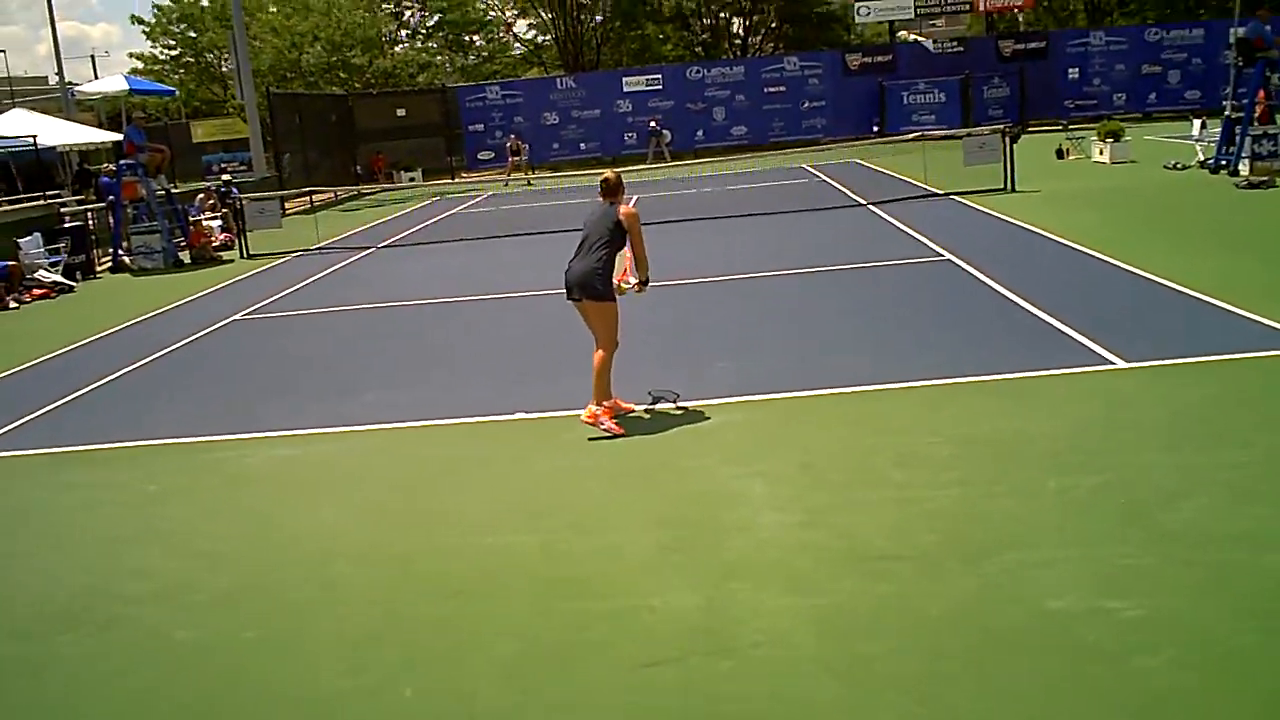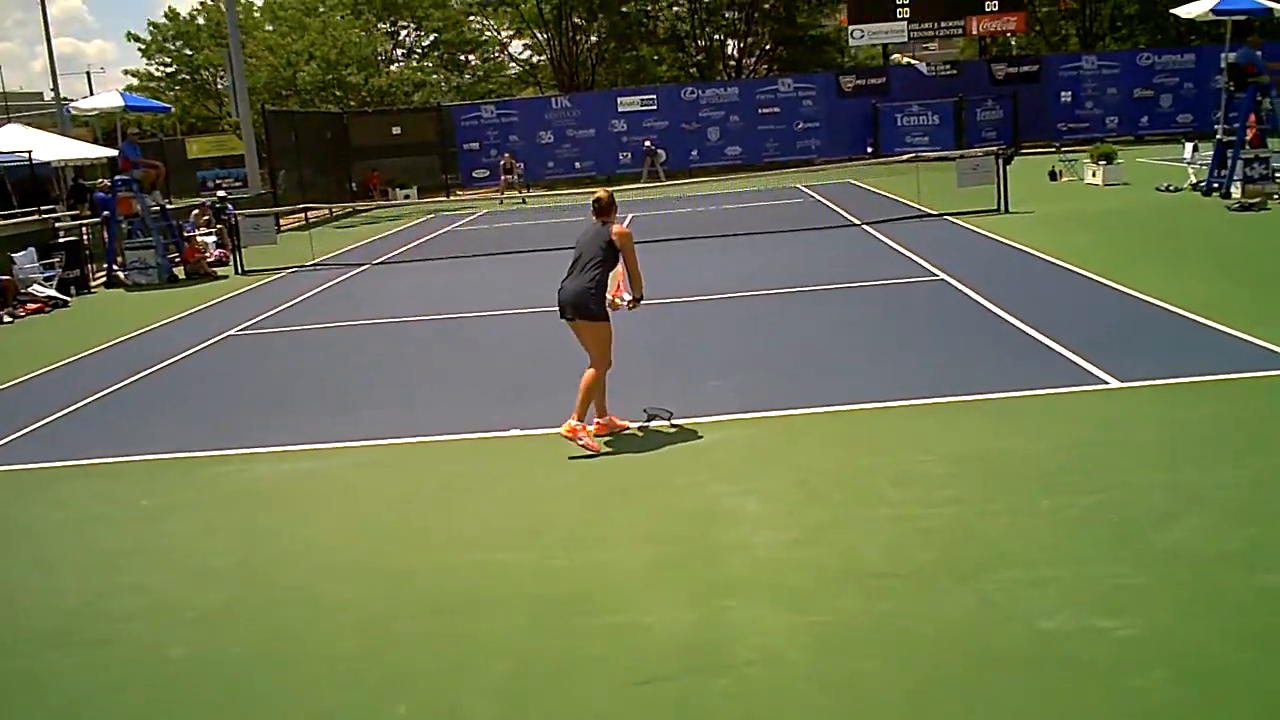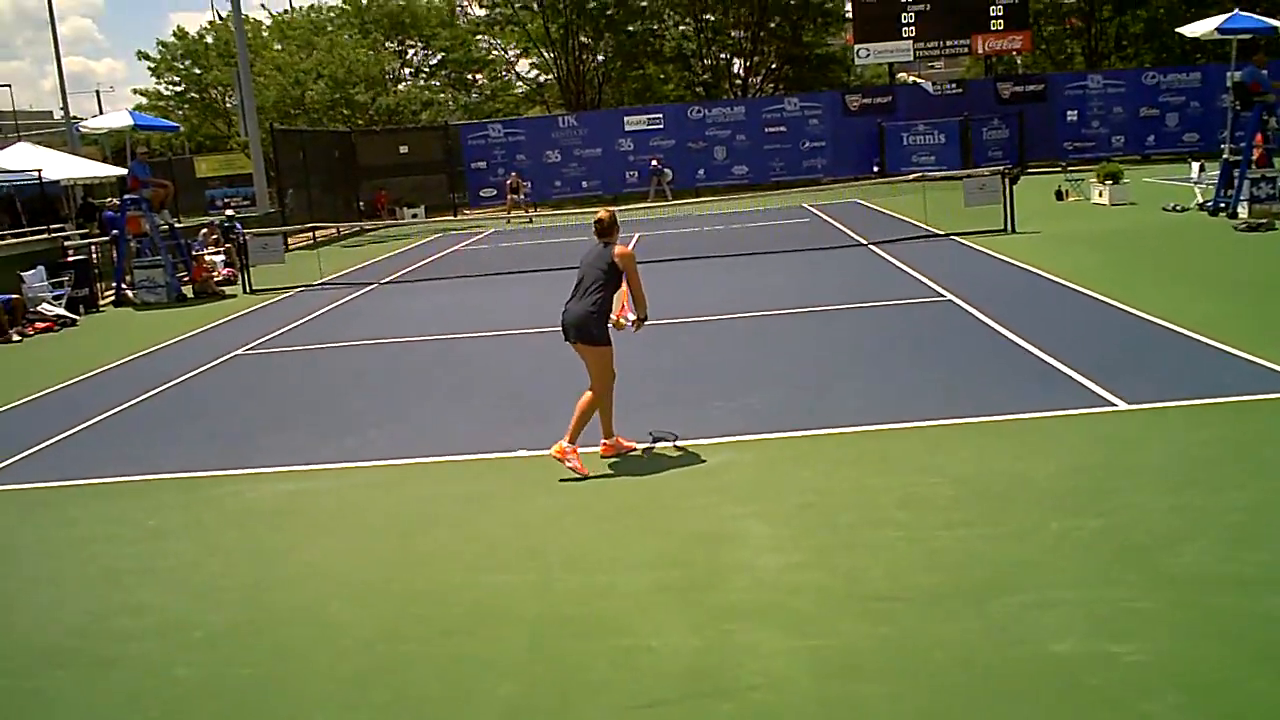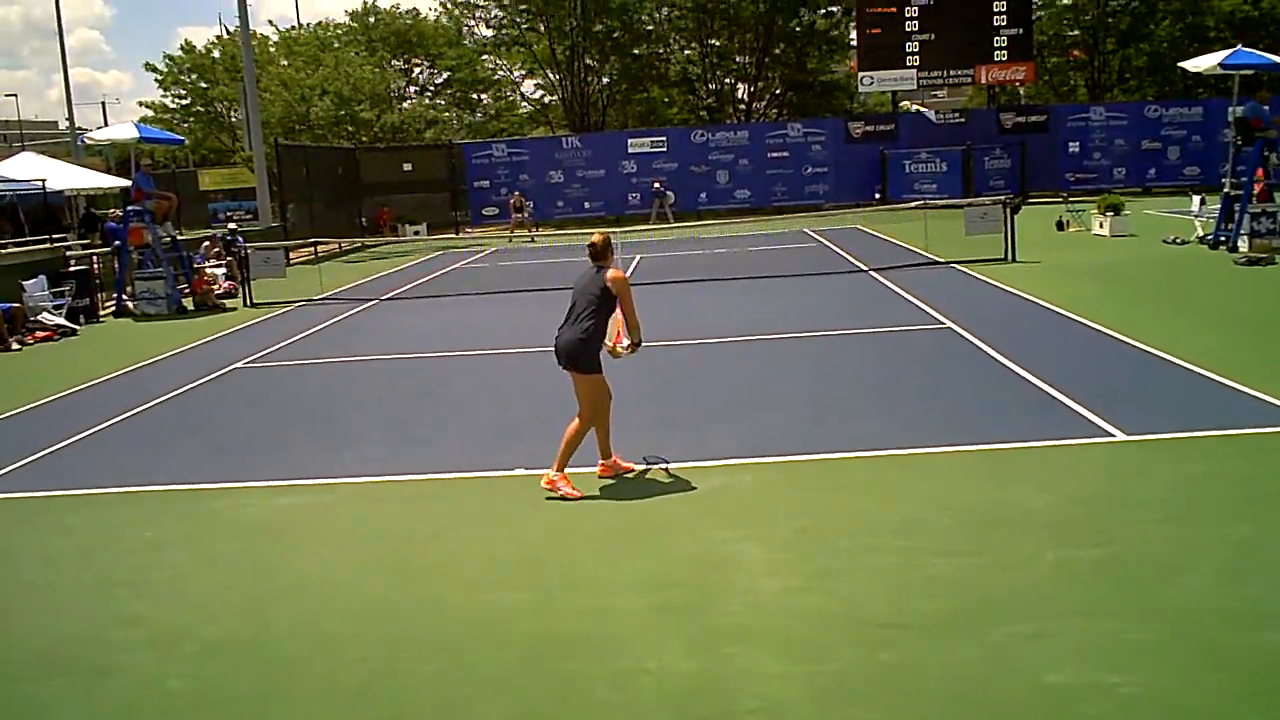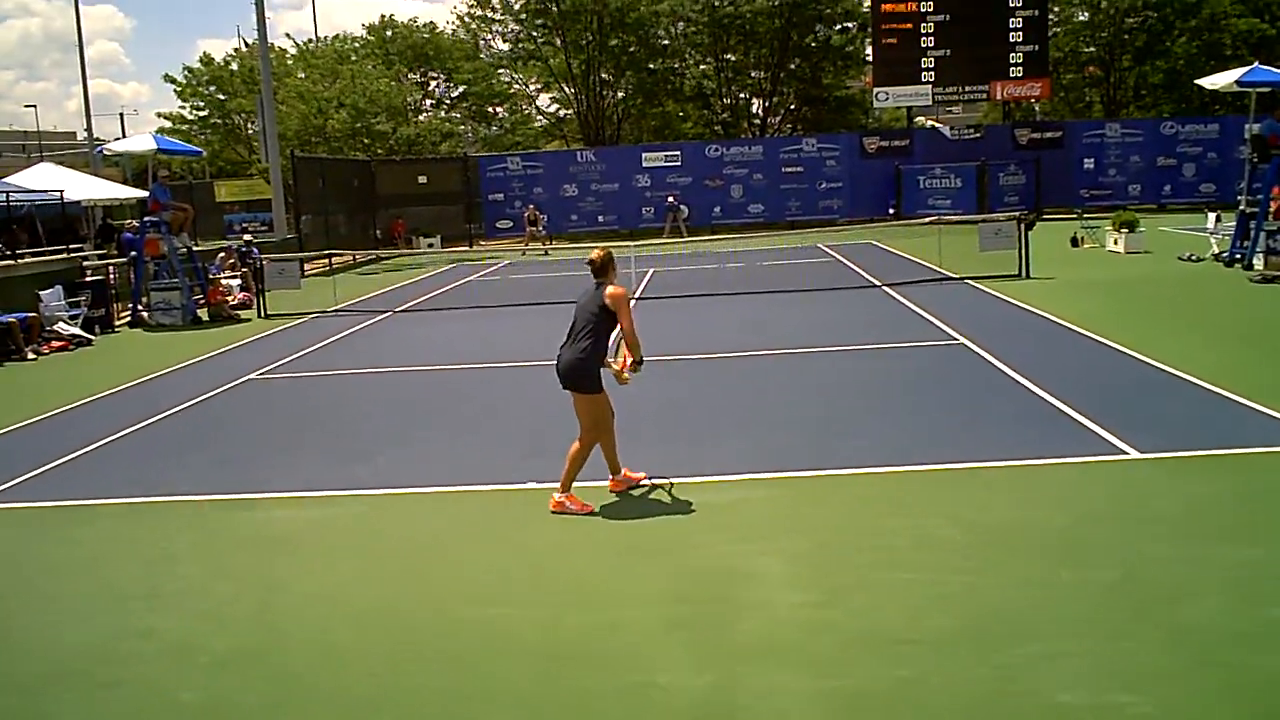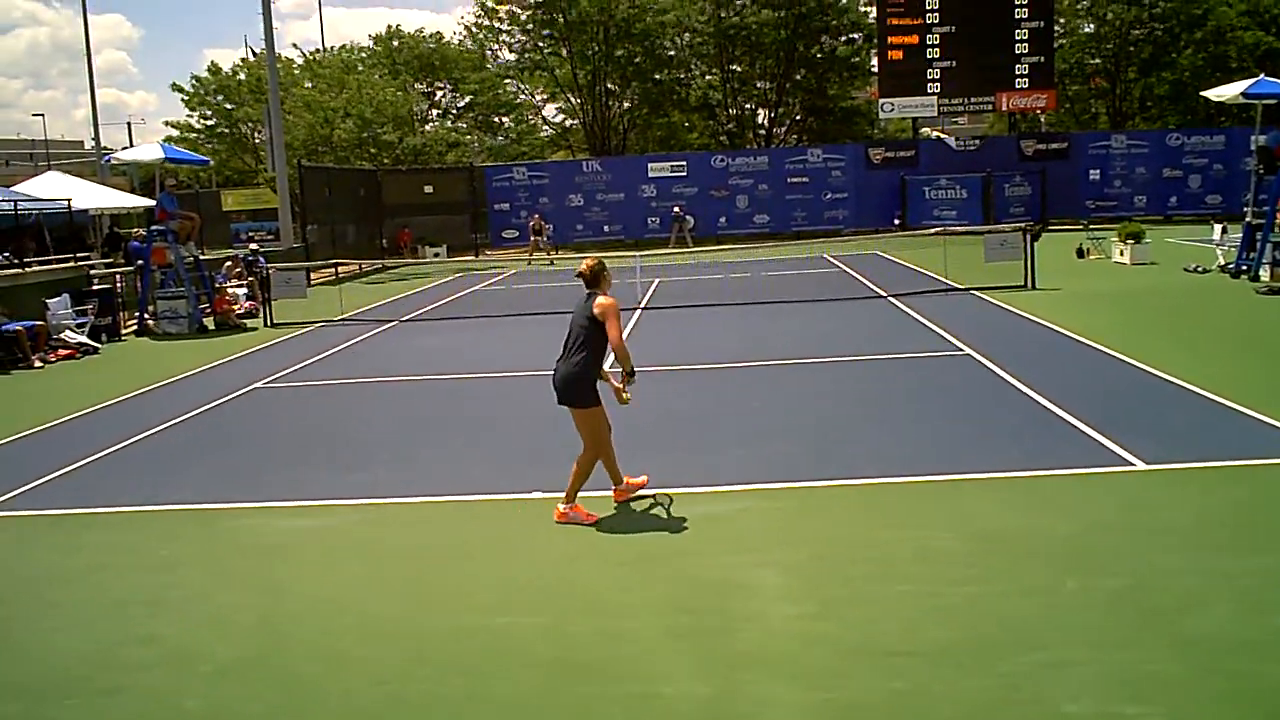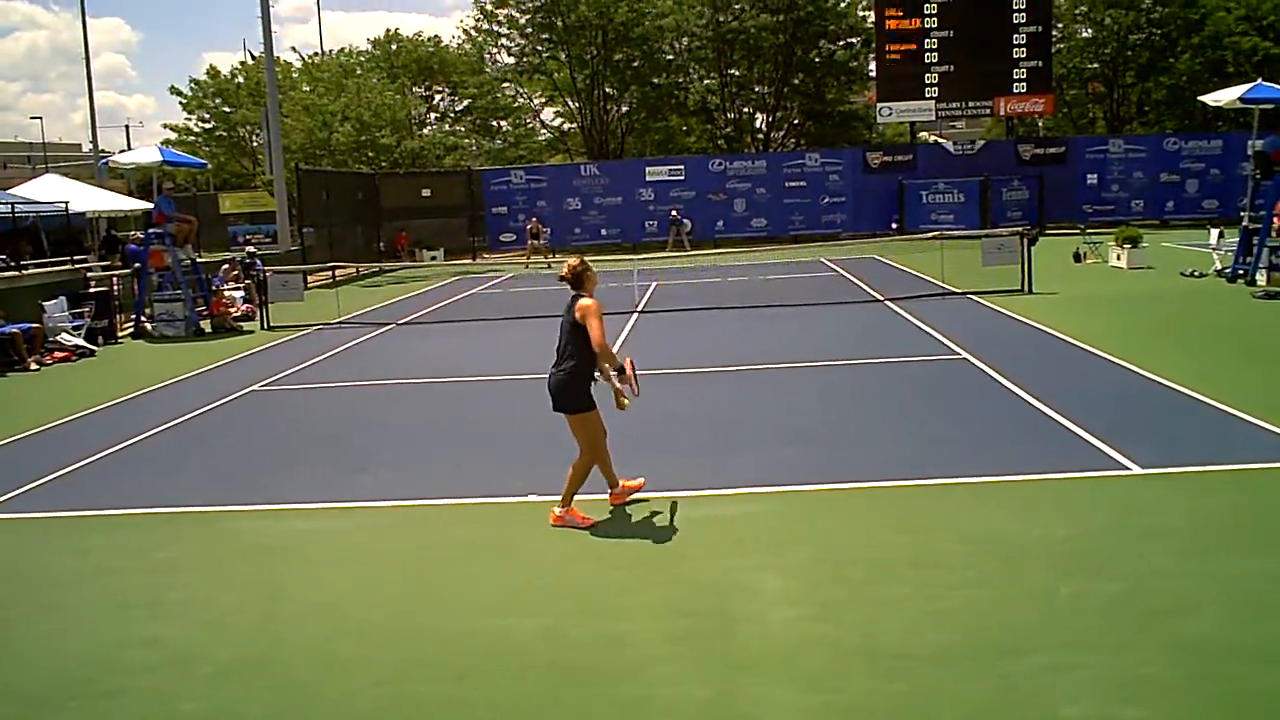
dt=0.2s
person 1, frame 1
left shoulder: (593, 214)
right shoulder: (627, 213)
right elbow: (639, 255)
left wrist: (611, 283)
right wrist: (643, 280)
left hip: (574, 276)
right hip: (593, 279)
left knee: (605, 343)
right knee: (607, 345)
left ankle: (607, 401)
right ankle: (595, 409)
person 1, frame 2
left shoulder: (586, 233)
right shoulder: (620, 232)
right elbow: (633, 273)
left wrist: (605, 298)
right wrist: (637, 297)
left hip: (567, 295)
right hip: (586, 298)
left knee: (599, 360)
right knee: (600, 363)
left ankle: (602, 419)
right ankle: (575, 424)
person 1, frame 3
left shoulder: (589, 254)
right shoulder: (623, 253)
right elbow: (637, 294)
left wrist: (609, 317)
right wrist: (641, 317)
left hip: (570, 317)
right hip: (588, 322)
left knee: (605, 379)
right knee: (599, 388)
left ankle: (609, 441)
right ankle: (566, 445)
person 1, frame 4
left shoulder: (583, 278)
right shoulder: (617, 277)
right elbow: (631, 319)
left wrist: (605, 344)
right wrist: (635, 342)
left hip: (564, 342)
right hip: (581, 348)
left knee: (603, 400)
right knee: (587, 415)
left ankle: (607, 461)
right ankle: (555, 474)
person 1, frame 5
left shoulder: (588, 295)
right shoulder: (617, 293)
right elbow: (629, 336)
left wrist: (611, 367)
right wrist: (637, 360)
left hip: (567, 361)
right hip: (581, 367)
left knee: (606, 418)
right knee: (590, 434)
left ankle: (618, 476)
right ankle: (561, 495)
person 1, frame 6
left shoulder: (585, 304)
right shoulder: (607, 303)
right elbow: (617, 345)
left wrist: (612, 383)
right wrist: (630, 372)
left hip: (566, 375)
right hip: (577, 381)
left knee: (603, 433)
right knee: (594, 447)
left ankle: (620, 485)
right ankle: (566, 506)
person 1, frame 7
left shoulder: (575, 305)
right shoulder: (589, 304)
right elbow: (599, 346)
left wrist: (613, 382)
right wrist: (620, 369)
left hip: (565, 381)
right hip: (571, 386)
left knee: (598, 436)
right knee: (590, 451)
left ankle: (616, 488)
right ankle: (562, 509)
